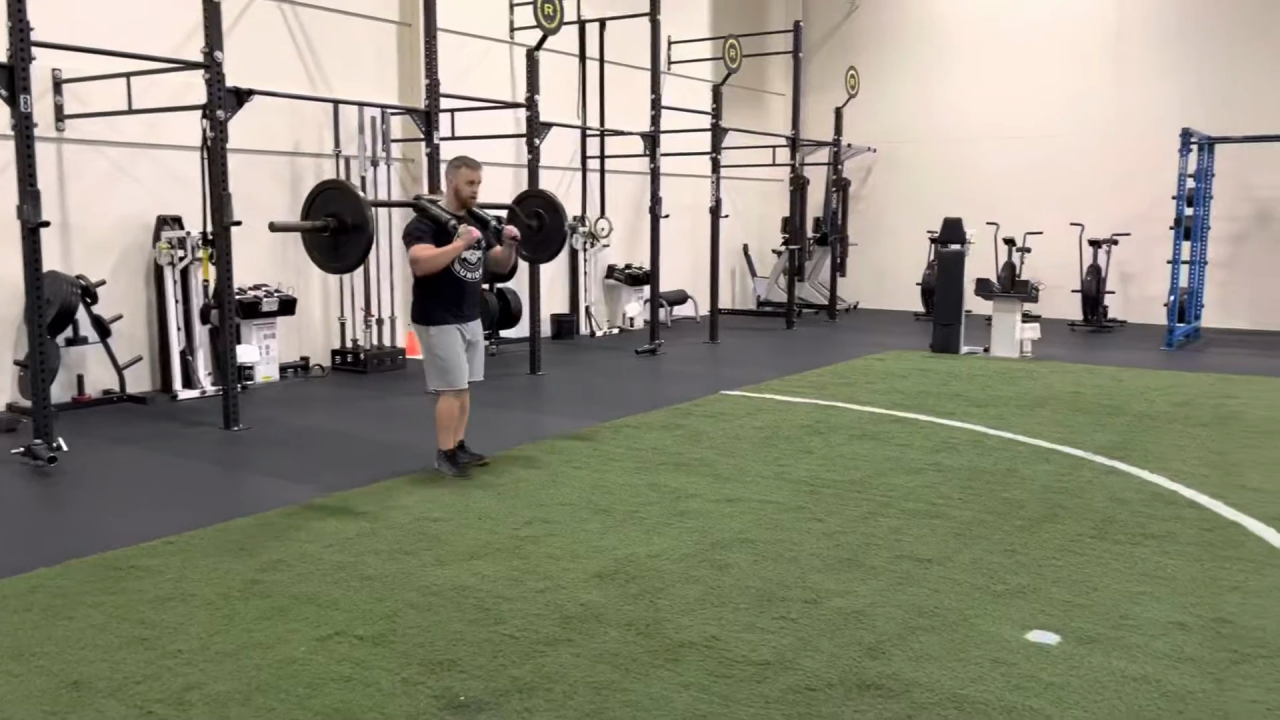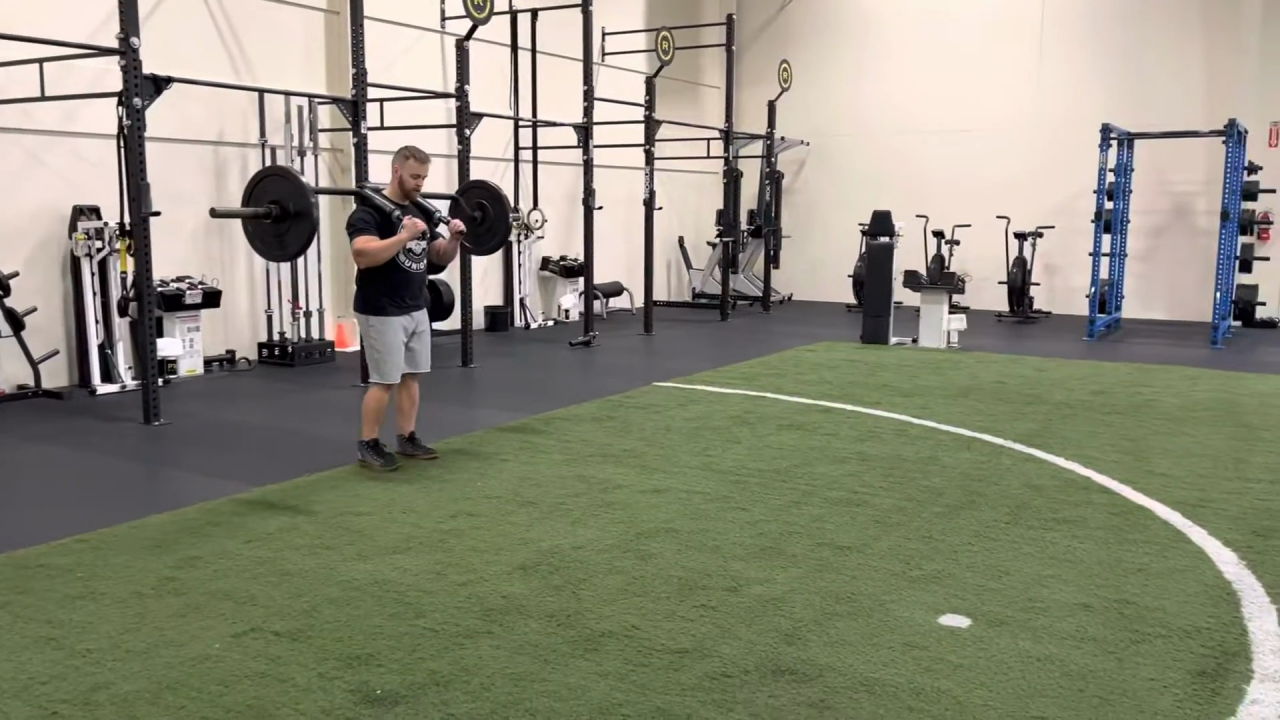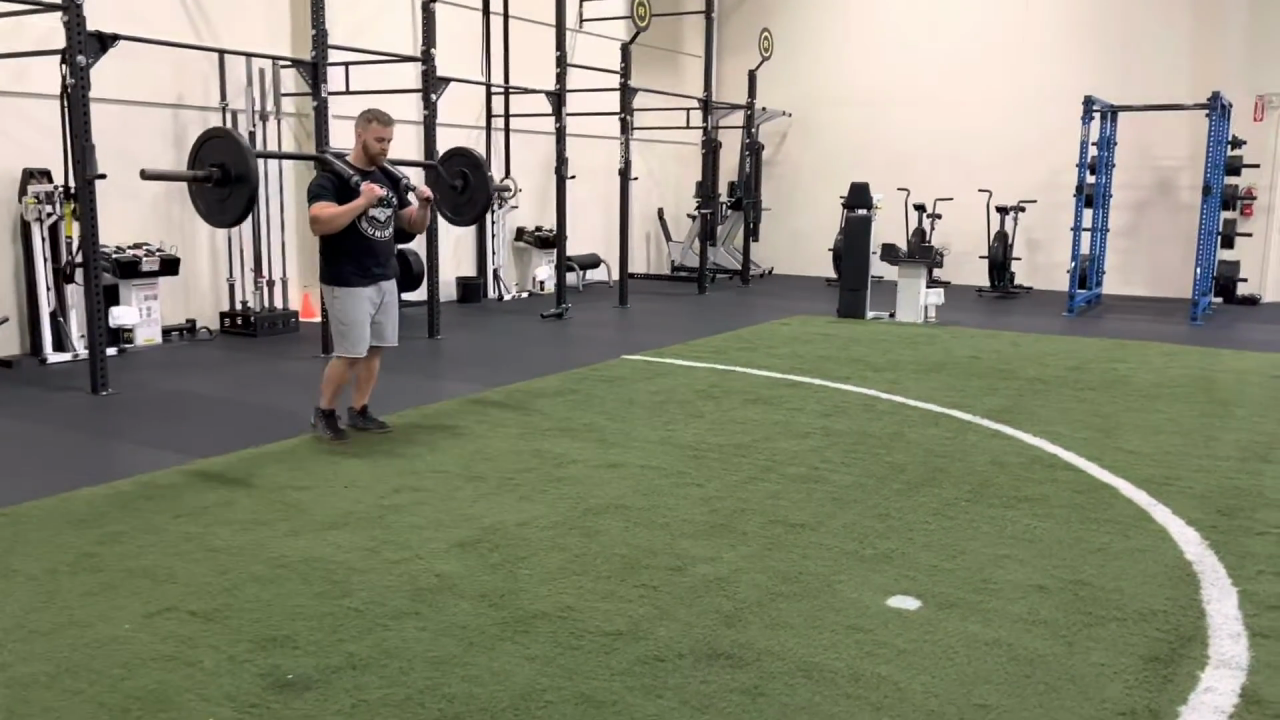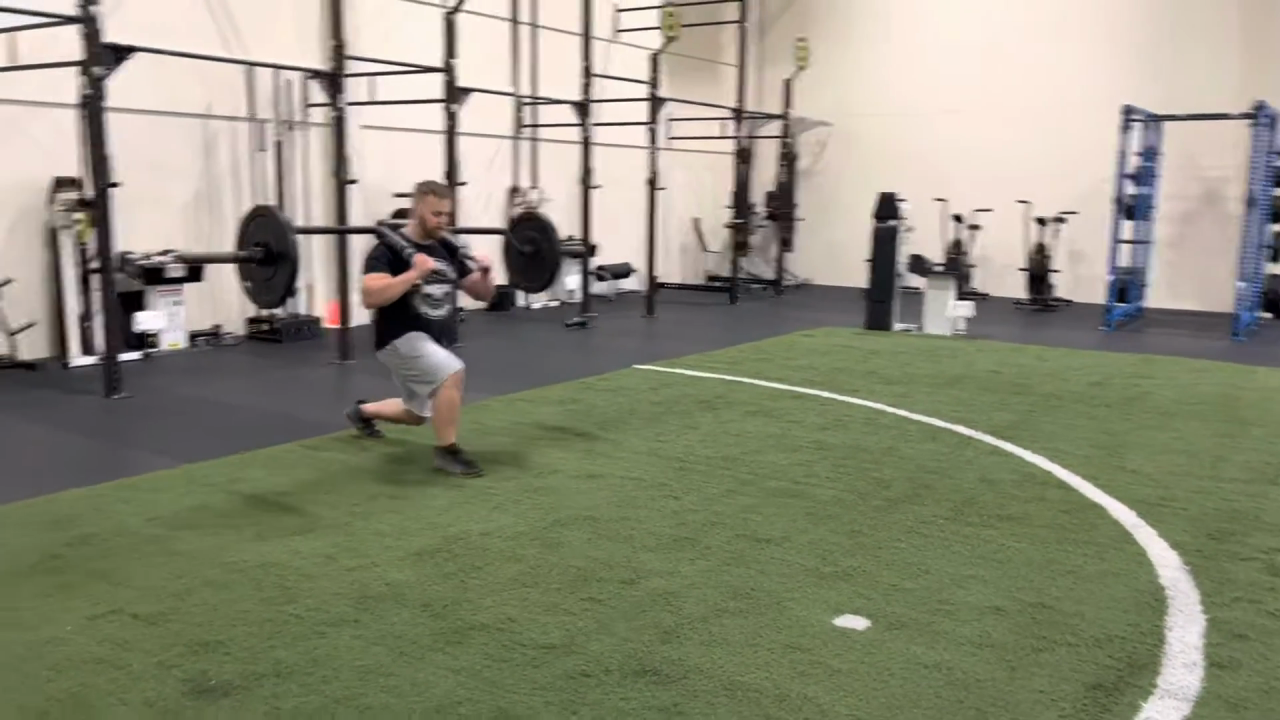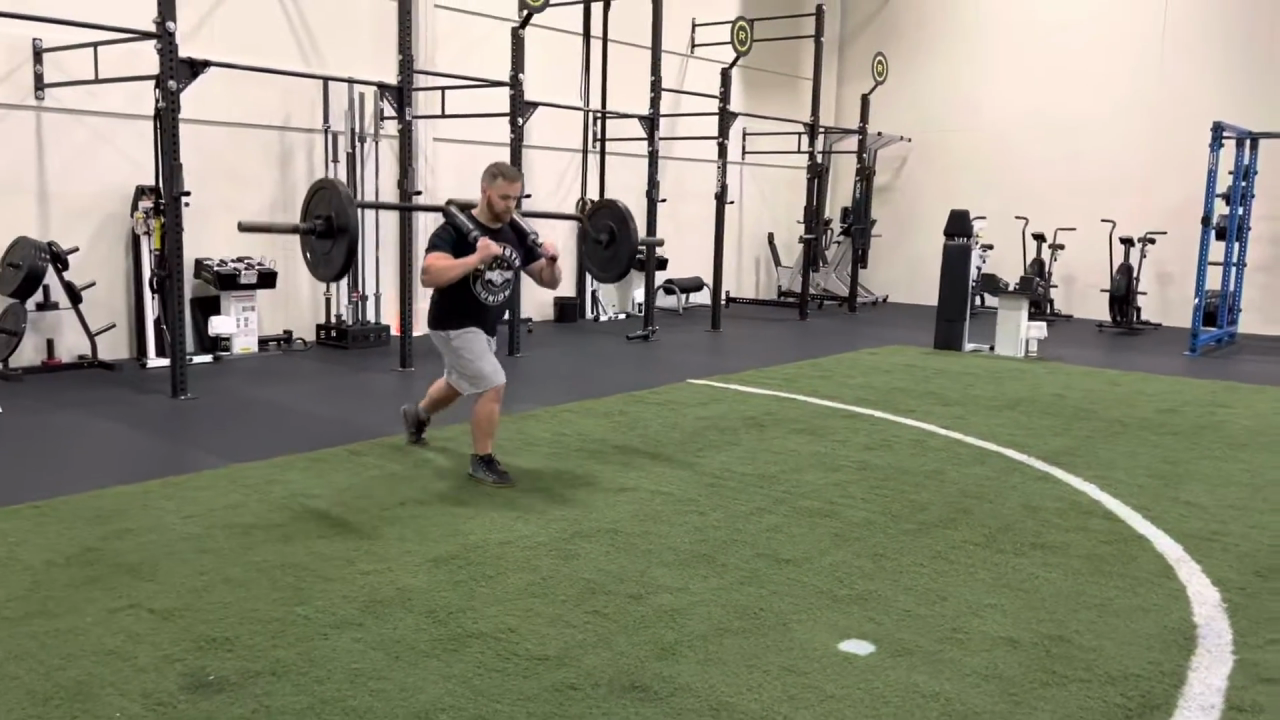
dt=1s
person 1, frame 1
left shoulder: (476, 222)
right shoulder: (425, 223)
left elbow: (500, 265)
right elbow: (420, 264)
left wrist: (509, 245)
right wrist: (460, 243)
left hip: (470, 318)
right hip: (437, 320)
left knee: (463, 386)
right knee: (452, 388)
left ankle: (457, 446)
right ankle: (445, 454)
person 1, frame 2
left shoulder: (419, 212)
right shoulder: (369, 212)
left elbow: (441, 257)
right elbow: (363, 256)
left wrist: (454, 238)
right wrist: (405, 235)
left hip: (416, 309)
right hip: (381, 312)
left knee: (410, 376)
right knee: (385, 380)
left ankle: (407, 438)
right ankle: (368, 443)
person 1, frame 3
left shoulder: (388, 179)
right shoulder: (332, 178)
left elbow: (415, 225)
right elbow: (319, 223)
left wrist: (424, 205)
right wrist: (363, 201)
left hip: (384, 279)
right hip: (347, 282)
left knee: (373, 350)
right knee: (350, 353)
left ankle: (359, 411)
right ankle: (324, 412)
person 1, frame 4
left shoulder: (448, 250)
right shoulder: (389, 250)
left elbow: (483, 294)
right elbow: (370, 297)
left wrist: (484, 273)
right wrist: (415, 273)
left hip: (433, 341)
right hip: (399, 339)
left knee: (417, 413)
right knee: (452, 373)
left ankle: (362, 412)
right ankle: (446, 450)
person 1, frame 5
left shoulder: (516, 235)
right shoulder: (455, 231)
left elbow: (549, 282)
right elbow: (429, 275)
left wrist: (551, 260)
right wrist: (478, 257)
left hip: (486, 327)
right hip: (454, 326)
left knee: (458, 384)
right knee: (493, 385)
left ankle: (416, 414)
right ankle: (482, 460)
